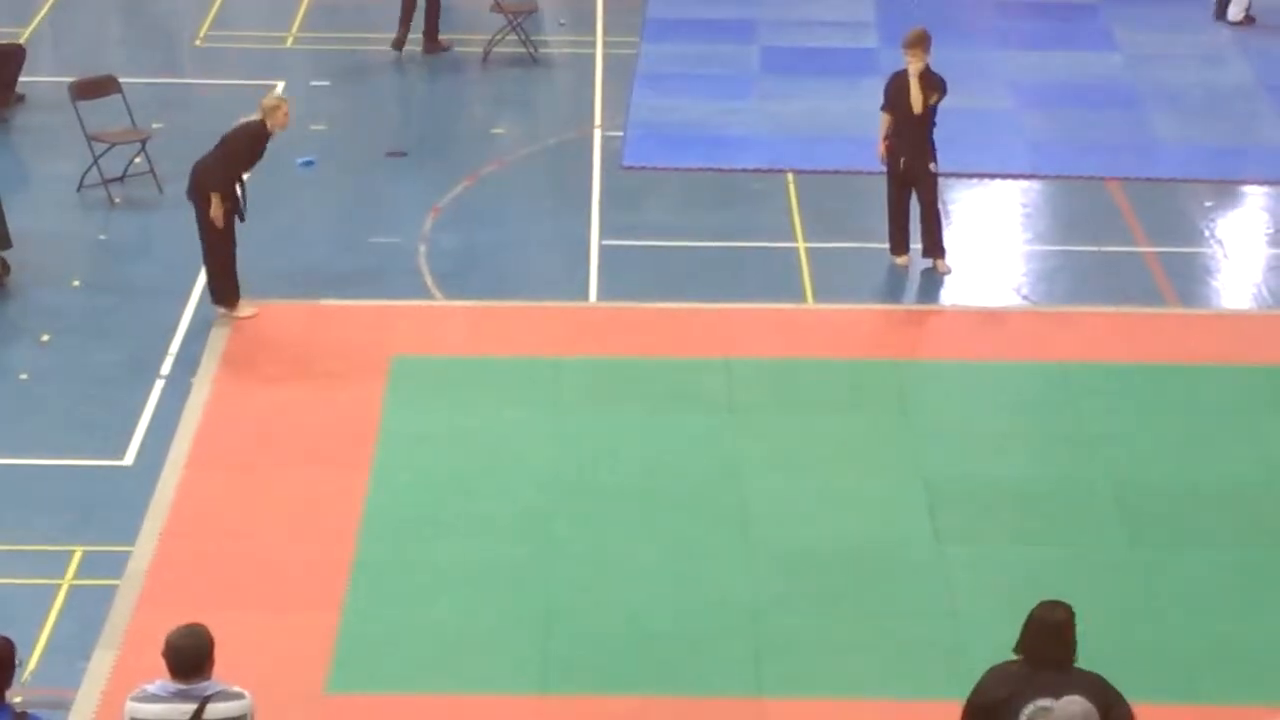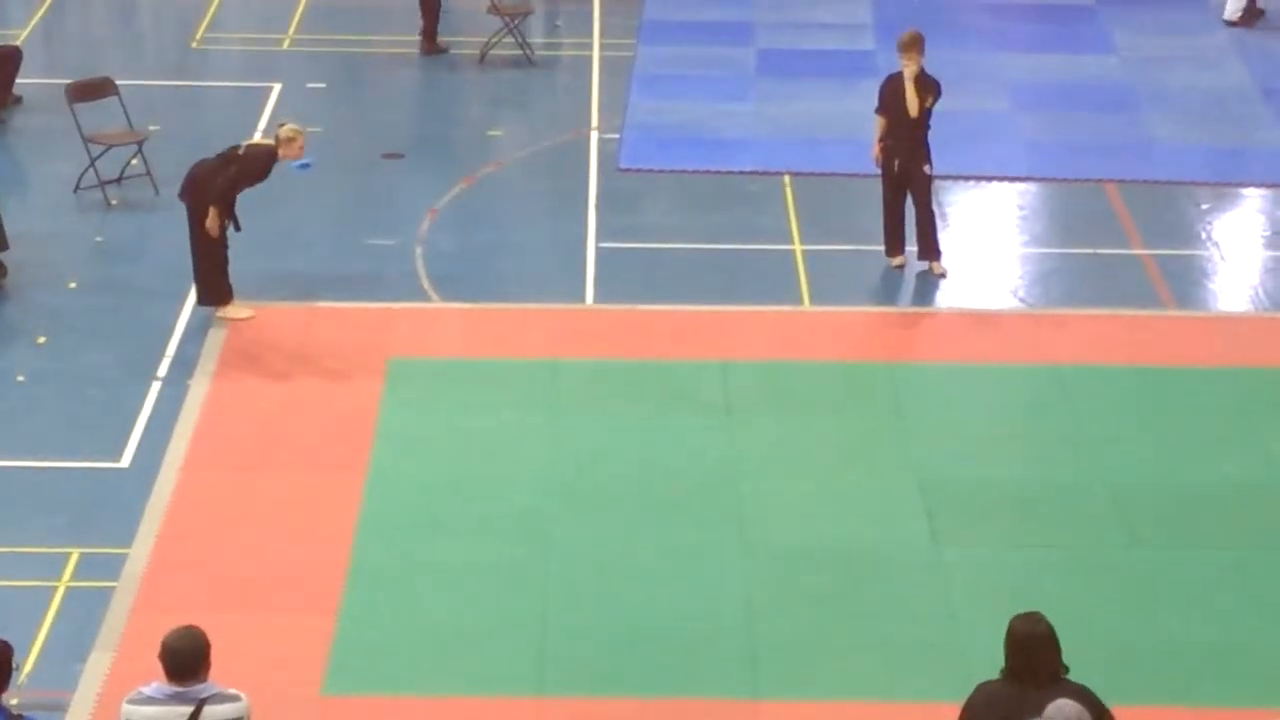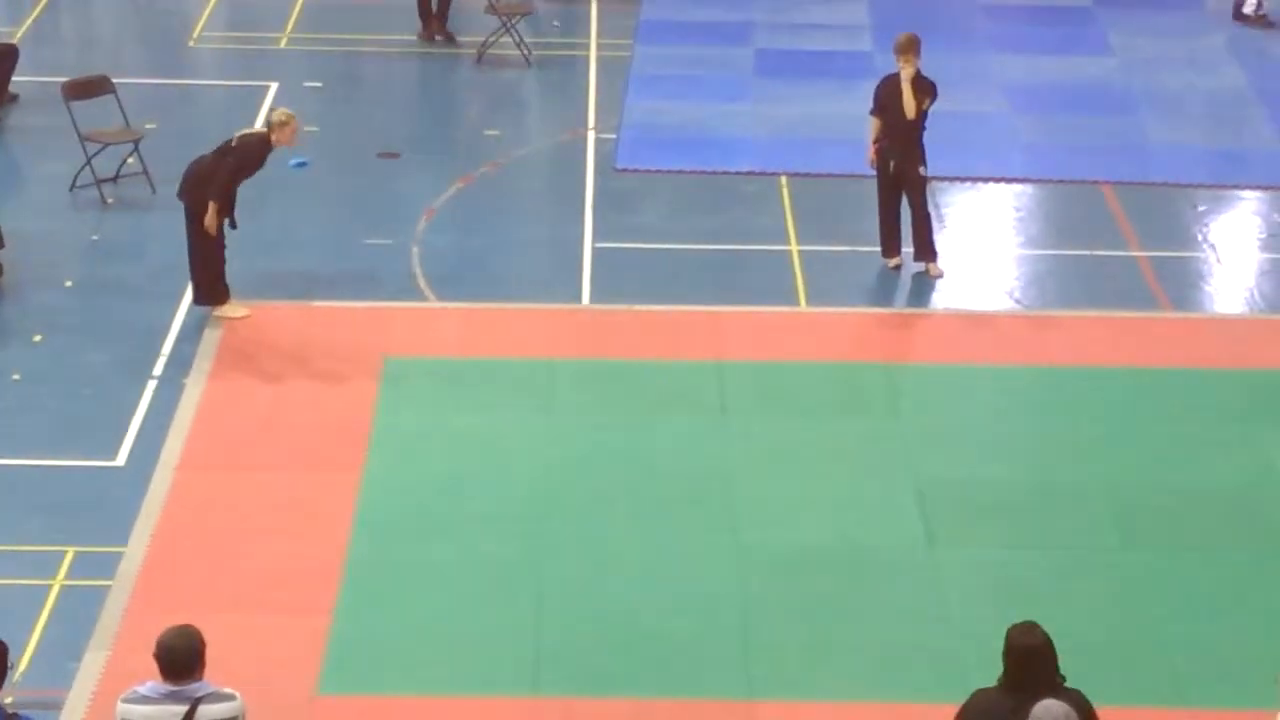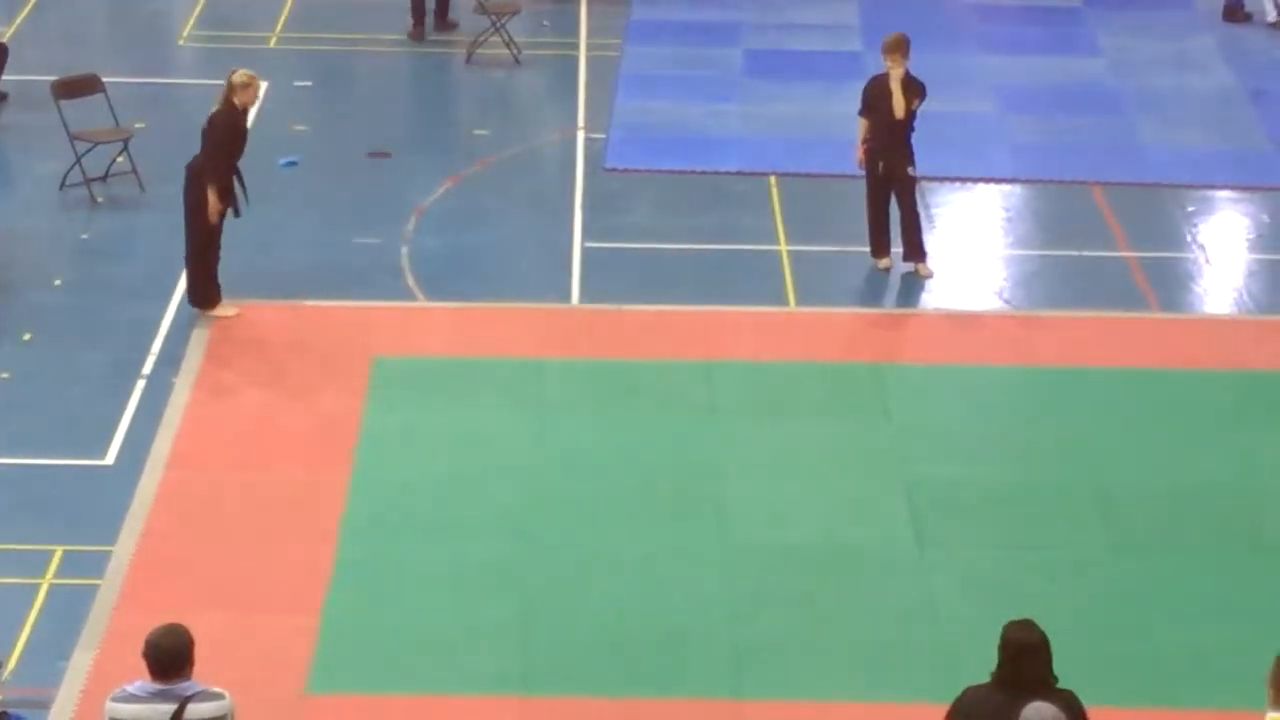
dt=0.4s
person 1, frame 1
left shoulder: (935, 83)
right shoulder: (896, 79)
left elbow: (919, 109)
left wrist: (914, 78)
right wrist: (882, 141)
left hip: (922, 149)
right hip: (897, 147)
left knee: (929, 202)
right knee: (897, 200)
left ankle: (936, 254)
right ankle: (900, 250)
person 1, frame 2
left shoulder: (930, 85)
right shoulder: (890, 82)
left elbow: (915, 112)
left wrist: (909, 81)
right wrist: (877, 143)
left hip: (916, 150)
right hip: (892, 148)
left knee: (923, 204)
right knee: (892, 202)
left ankle: (932, 257)
right ankle: (896, 251)
person 1, frame 3
left shoulder: (926, 87)
right shoulder: (886, 84)
left elbow: (912, 115)
right elbow: (877, 116)
left wrist: (906, 83)
right wrist: (872, 145)
left hip: (912, 152)
right hip: (887, 150)
left knee: (919, 205)
right knee: (888, 203)
left ankle: (929, 258)
right ankle: (892, 252)
person 1, frame 4
left shoulder: (915, 87)
right shoulder: (874, 84)
left elbow: (901, 114)
right elbow: (865, 117)
left wrist: (897, 84)
right wrist: (860, 146)
left hip: (900, 153)
right hip: (875, 151)
left knee: (908, 205)
right knee: (877, 204)
left ankle: (918, 258)
right ankle: (882, 253)
person 2, frame 1
left shoulder: (260, 131)
right shoulder: (251, 134)
right elbow: (223, 165)
left wrist: (229, 196)
right wrist: (215, 204)
left hip: (218, 184)
right hip: (206, 185)
left knee: (226, 243)
right knee: (219, 244)
left ankle: (230, 299)
right ankle: (228, 302)
person 2, frame 2
left shoulder: (266, 153)
right shoulder: (260, 159)
right elbow: (226, 182)
left wrist: (219, 213)
right wrist: (213, 216)
left hip: (207, 185)
right hip: (202, 188)
left knee: (214, 245)
right knee: (211, 246)
left ankle: (221, 300)
right ankle: (223, 303)
person 2, frame 3
left shoulder: (260, 142)
right shoulder: (254, 147)
right elbow: (225, 176)
left wrist: (217, 209)
right wrist: (212, 212)
left hip: (204, 182)
right hip: (199, 186)
left knee: (211, 244)
right knee: (208, 244)
left ankle: (218, 299)
right ankle: (219, 303)
person 2, frame 4
left shoulder: (237, 113)
right shoulder: (224, 118)
right elbow: (212, 160)
left wrist: (220, 196)
right wrist: (212, 198)
left hip: (218, 184)
right hip: (203, 185)
left knee: (210, 242)
right knee: (204, 243)
left ankle: (209, 299)
right ankle: (209, 303)
